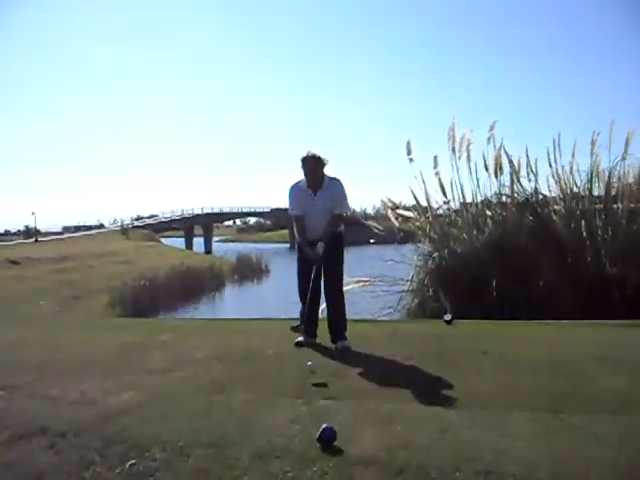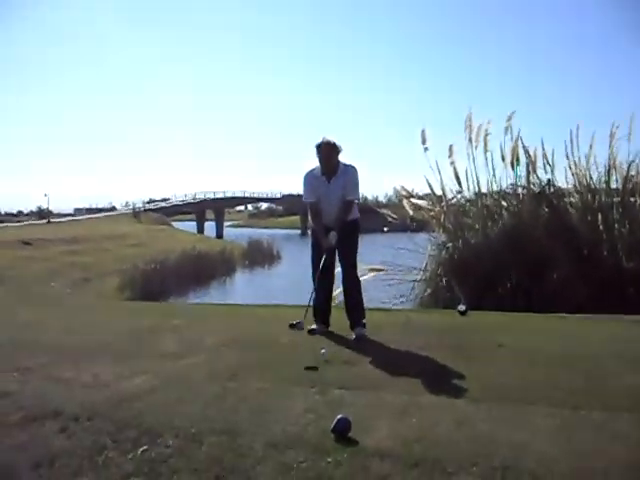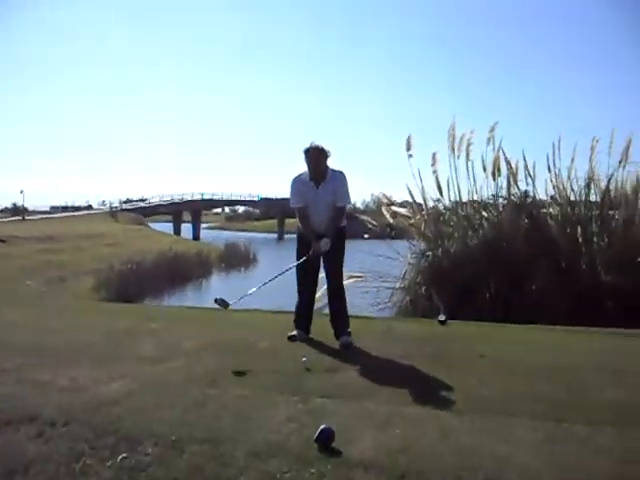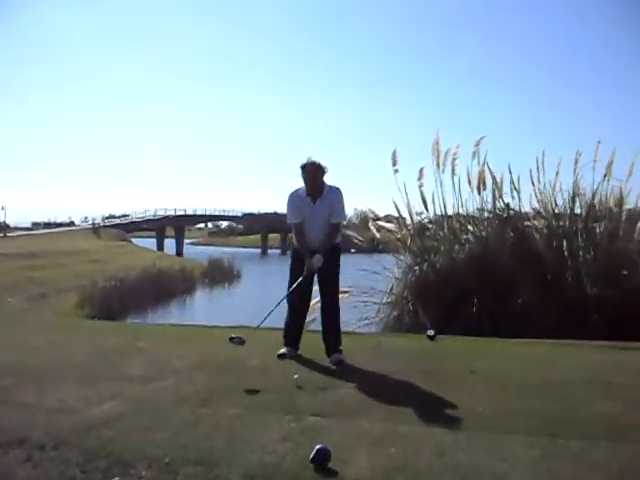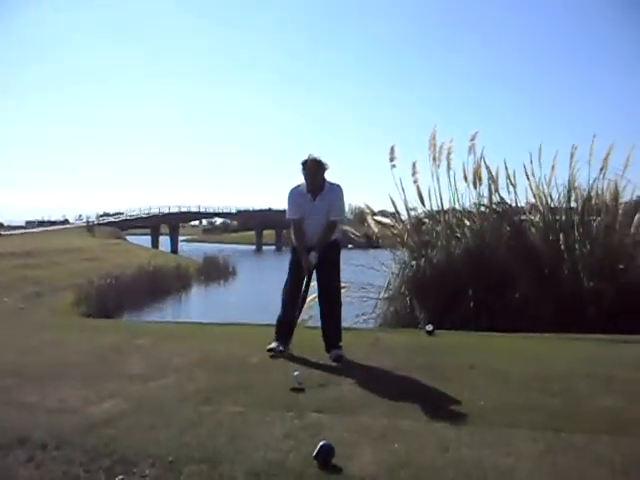
dt=0.2s
person 1, frame 1
left shoulder: (335, 186)
right shoulder: (295, 190)
left elbow: (338, 216)
right elbow: (297, 221)
left wrist: (322, 243)
right wrist: (308, 248)
left hip: (332, 239)
right hip: (306, 241)
left knee: (333, 288)
right knee: (307, 288)
left ankle: (339, 336)
right ankle: (308, 332)
person 1, frame 2
left shoulder: (350, 172)
right shoulder: (310, 177)
left elbow: (348, 205)
right elbow: (313, 209)
left wrist: (334, 233)
right wrist: (322, 237)
left hip: (347, 226)
right hip: (321, 228)
left knee: (349, 272)
right knee: (321, 275)
left ankle: (357, 323)
right ankle: (321, 321)
person 1, frame 3
left shoulder: (338, 178)
right shoulder: (298, 182)
left elbow: (340, 211)
right elbow: (301, 215)
left wrist: (327, 239)
right wrist: (314, 242)
left hip: (334, 233)
right hip: (308, 234)
left knee: (335, 281)
right knee: (305, 281)
left ankle: (343, 332)
right ankle: (302, 327)
person 1, frame 4
left shoulder: (335, 194)
right shoulder: (294, 198)
left elbow: (335, 228)
right elbow: (297, 230)
left wrist: (319, 256)
right wrist: (307, 258)
left hip: (328, 250)
right hip: (302, 250)
left knee: (330, 299)
right knee: (296, 297)
left ankle: (334, 349)
right ankle: (290, 344)
person 1, frame 5
left shoulder: (335, 191)
right shoulder: (295, 194)
left elbow: (332, 225)
right elbow: (296, 227)
left wrist: (315, 253)
right wrist: (304, 255)
left hip: (327, 247)
right hip: (301, 247)
left knee: (330, 296)
right knee: (291, 292)
left ankle: (334, 345)
right ankle: (281, 340)
